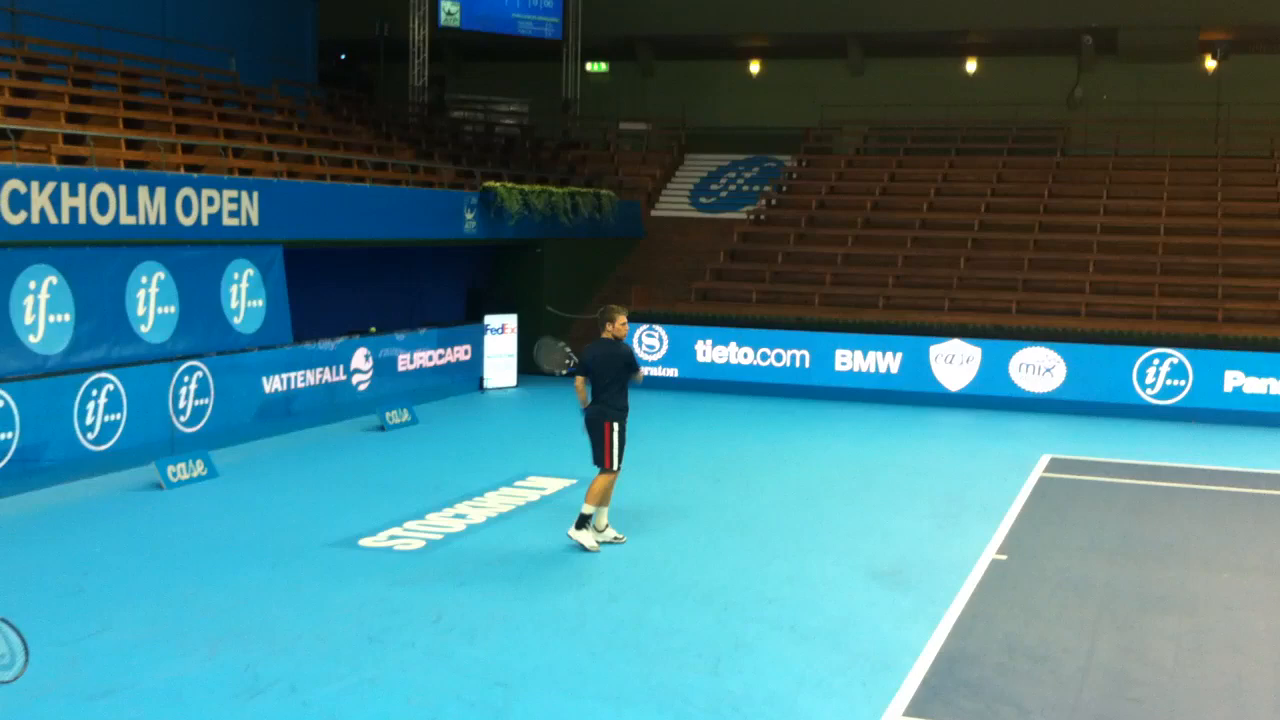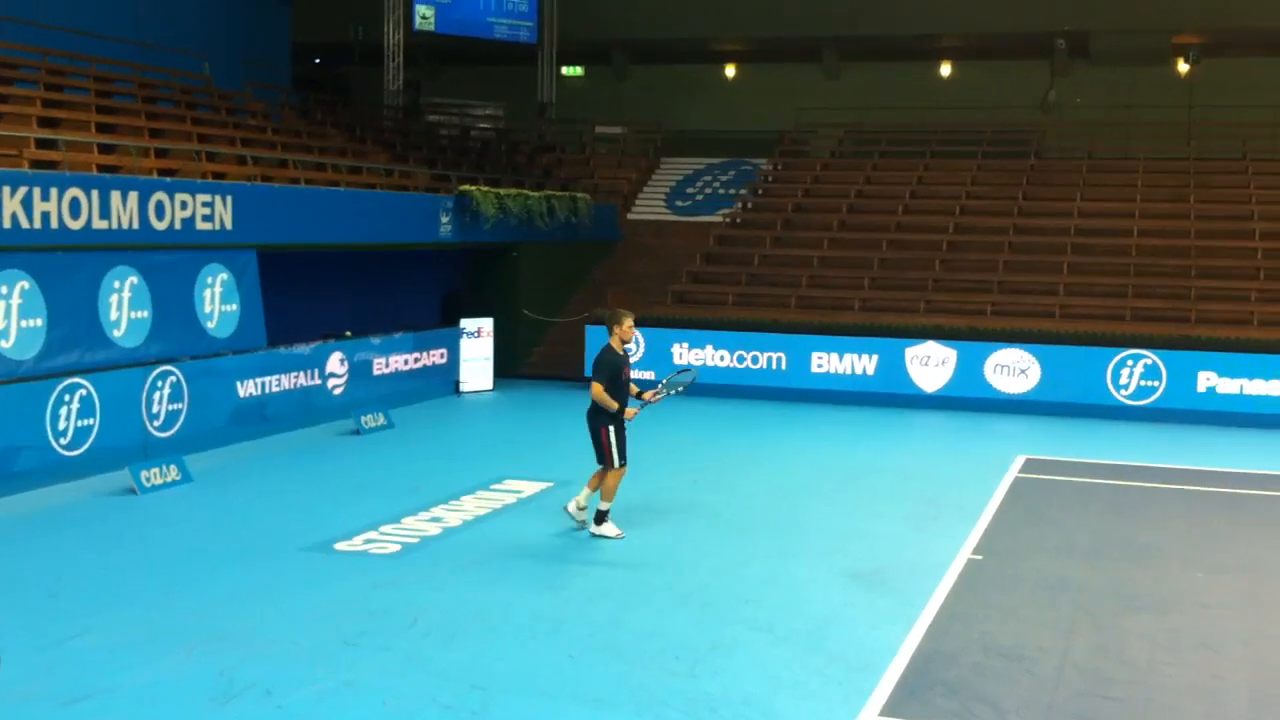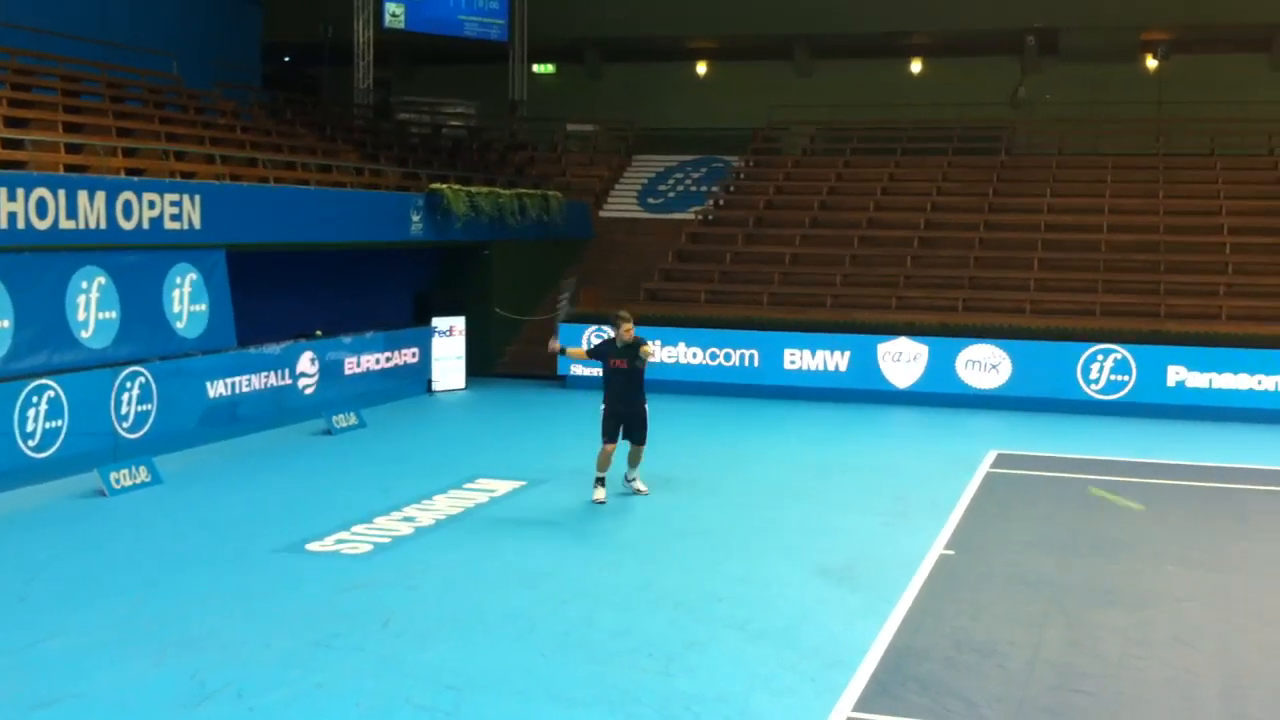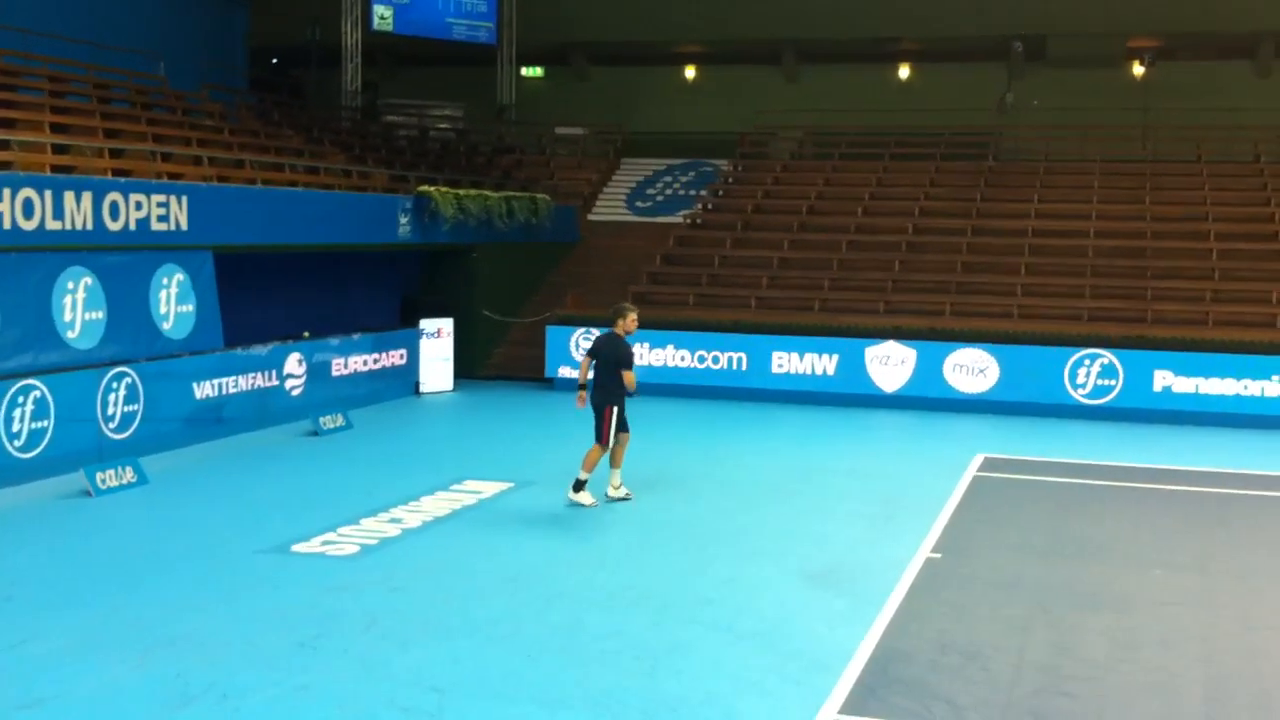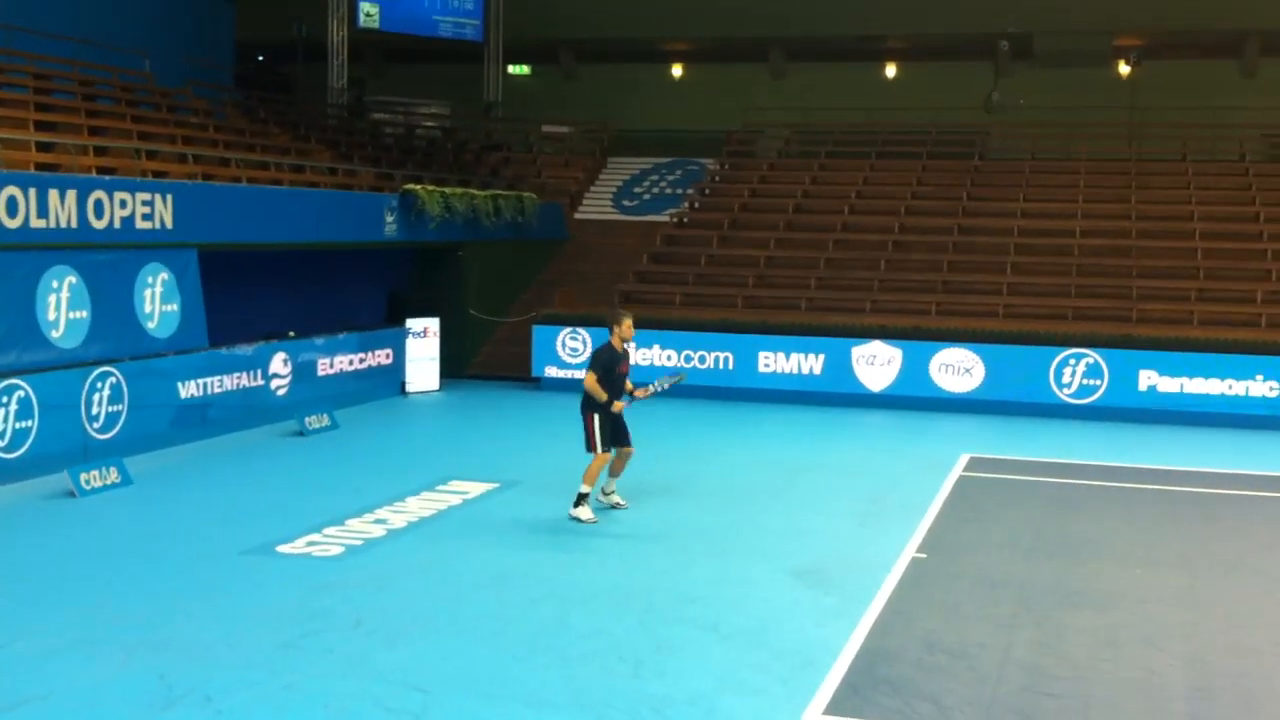
dt=1s
person 1, frame 1
left shoulder: (588, 351)
right shoulder: (623, 351)
left elbow: (579, 384)
right elbow: (638, 376)
left hip: (594, 414)
right hip: (612, 418)
left knee: (610, 472)
right knee: (608, 473)
left ankle: (602, 528)
right ankle: (581, 526)
person 1, frame 2
left shoulder: (623, 354)
right shoulder: (606, 358)
right elbow: (596, 391)
left wrist: (640, 394)
right wrist: (621, 411)
left hip: (613, 419)
right hip: (605, 420)
left knee: (610, 467)
right knee: (617, 469)
left ankle: (579, 503)
right ankle: (600, 521)
person 1, frame 3
left shoulder: (636, 342)
right shoulder: (605, 347)
left elbow: (645, 349)
right elbow: (585, 354)
left wrist: (645, 353)
right wrist: (561, 350)
left hip: (636, 405)
right hip: (611, 405)
left knee: (638, 446)
right knee: (608, 448)
left ankle: (631, 477)
right ankle: (599, 483)
person 1, frame 4
left shoulder: (601, 339)
right shoulder: (624, 348)
left elbow: (585, 363)
right elbow: (628, 380)
left wrist: (582, 388)
right wrist: (633, 390)
left hip: (603, 397)
right hip: (610, 401)
left knee: (623, 437)
right knee: (602, 445)
left ankle: (615, 486)
right ankle: (577, 489)
person 1, frame 5
left shoulder: (624, 353)
right shoulder: (603, 353)
right elbow: (589, 382)
left wrist: (633, 392)
right wrist: (609, 402)
left hip: (613, 411)
right hip: (596, 410)
left knee: (625, 452)
right knee: (602, 456)
left ankle: (607, 492)
right ankle: (579, 504)
